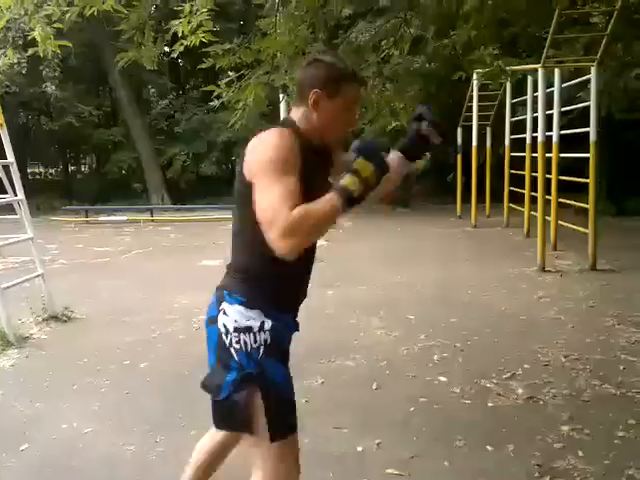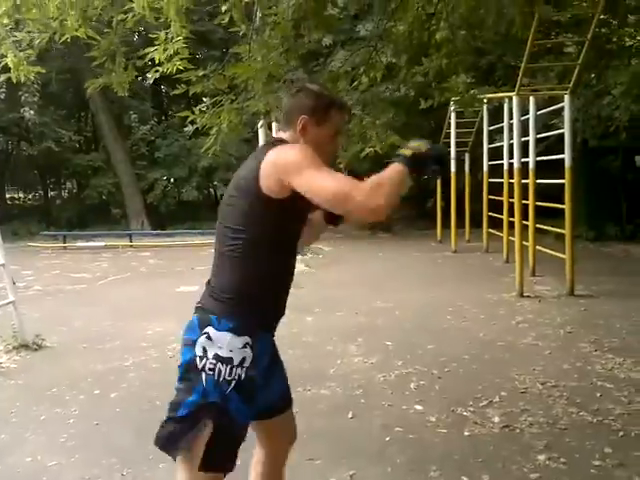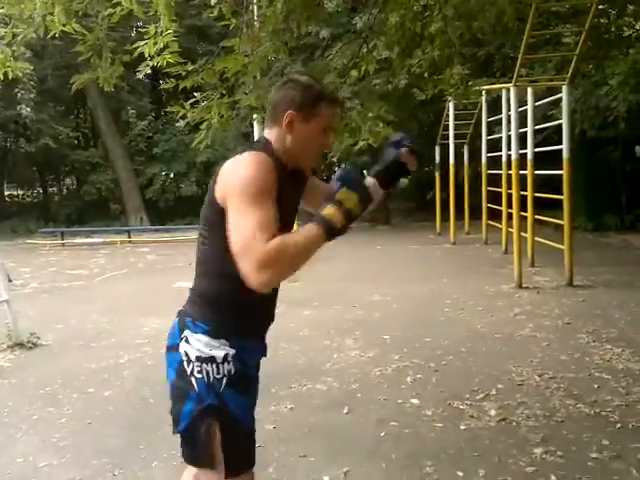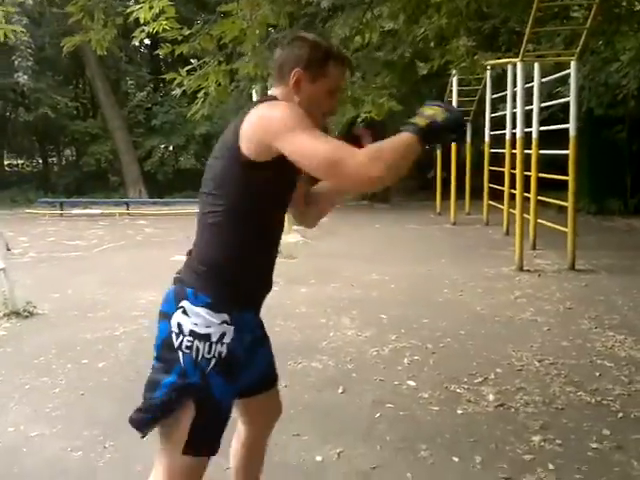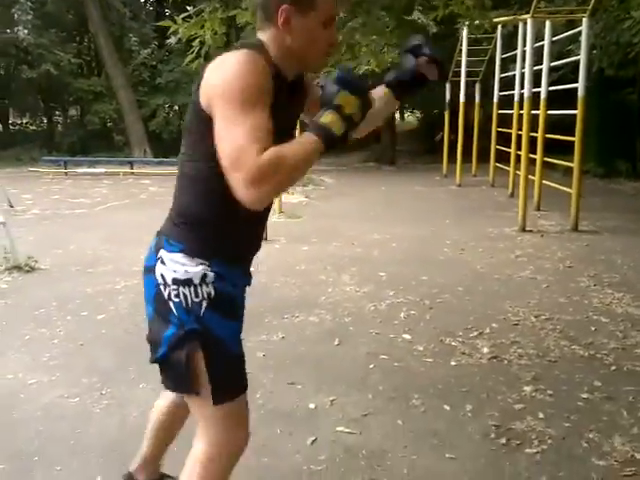
dt=0.5s
person 1, frame 1
left shoulder: (314, 149)
right shoulder: (275, 145)
right elbow: (287, 240)
left wrist: (410, 149)
right wrist: (353, 184)
left hip: (259, 317)
right hip: (249, 319)
left knee: (231, 429)
person 1, frame 2
left shoulder: (270, 167)
right shoulder: (286, 159)
left elbow: (290, 241)
right elbow: (369, 203)
left wrist: (331, 214)
right wrist: (410, 158)
left hip: (249, 336)
right hip: (226, 338)
left knee: (280, 434)
person 1, frame 3
left shoulder: (285, 170)
right shoulder: (251, 168)
left elbow: (331, 204)
right elbow: (262, 272)
left wrist: (384, 175)
right wrist: (333, 216)
left hip: (236, 341)
right hip: (211, 345)
person 1, frame 4
left shoulder: (273, 139)
right shoulder: (273, 118)
left elbow: (308, 214)
right elbow: (361, 173)
left wrist: (340, 178)
right wrist: (425, 127)
left hip: (235, 311)
right hip: (205, 315)
left knee: (263, 413)
person 1, frame 5
left shoulder: (290, 79)
right shoulder: (239, 70)
left elbow: (353, 126)
right elbow: (255, 186)
left wrist: (399, 83)
right wrist: (329, 125)
left hip: (219, 264)
right hip: (190, 267)
left knee: (200, 385)
right knee: (227, 432)
